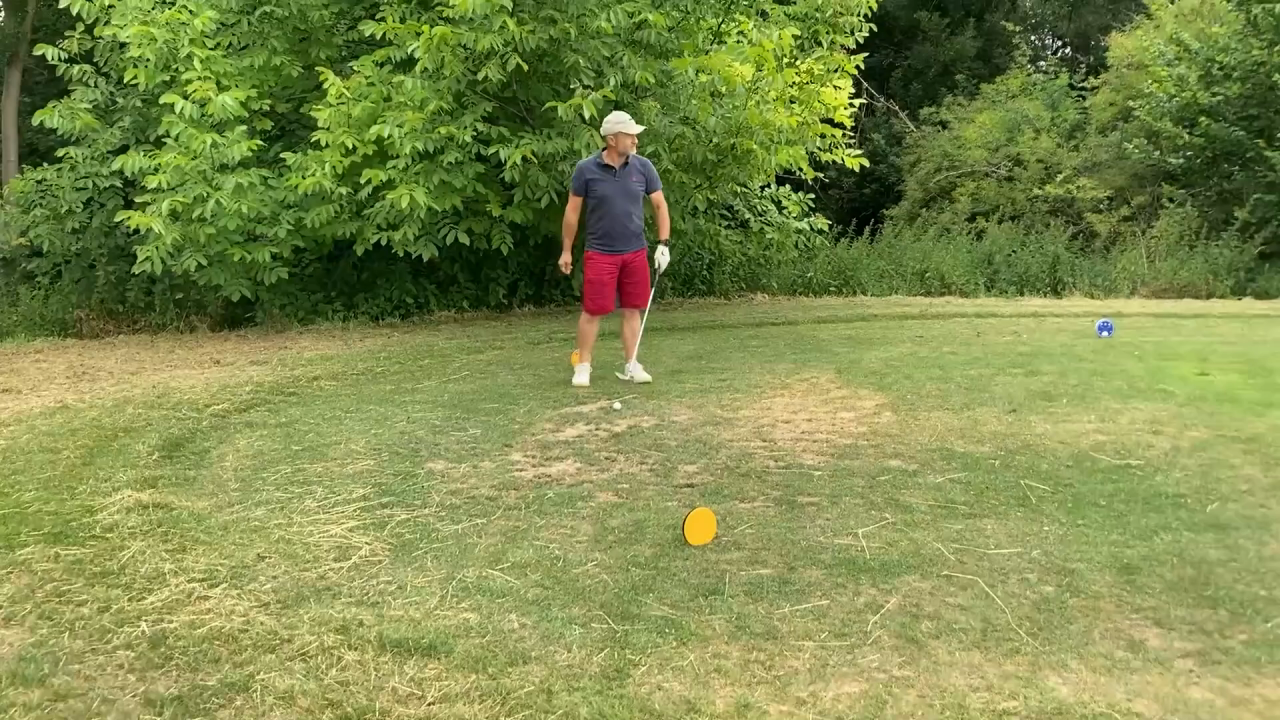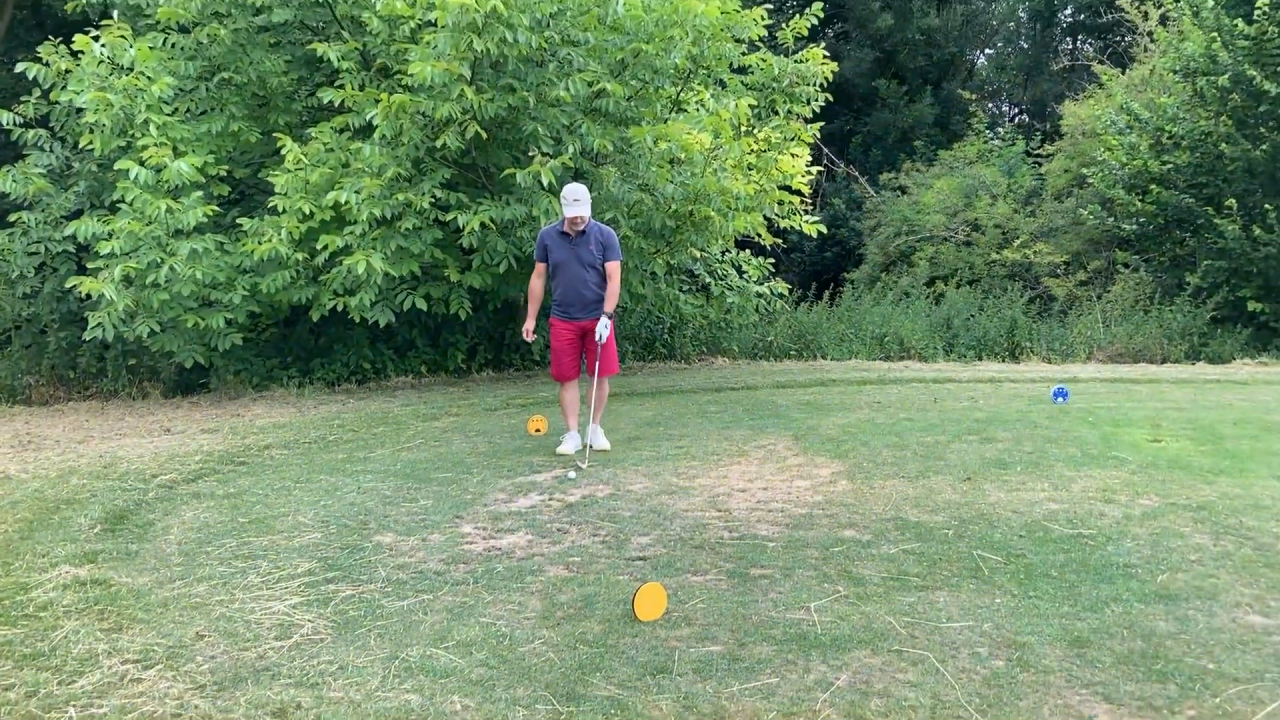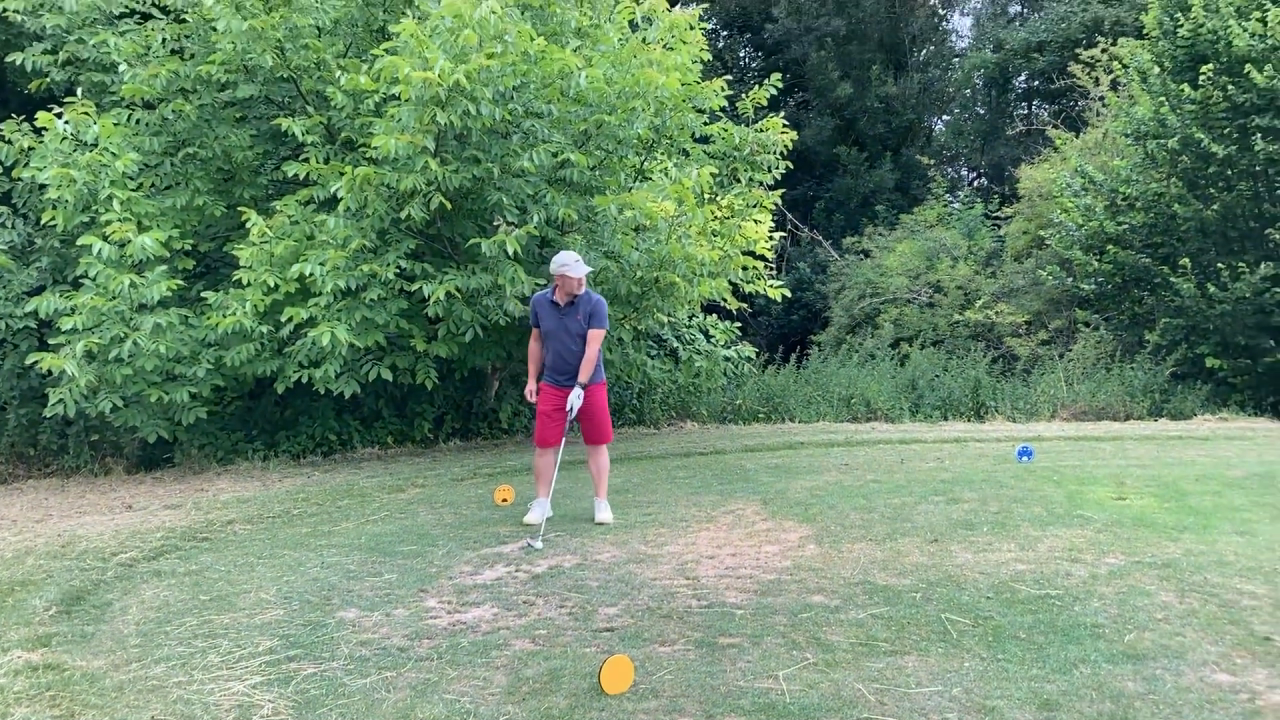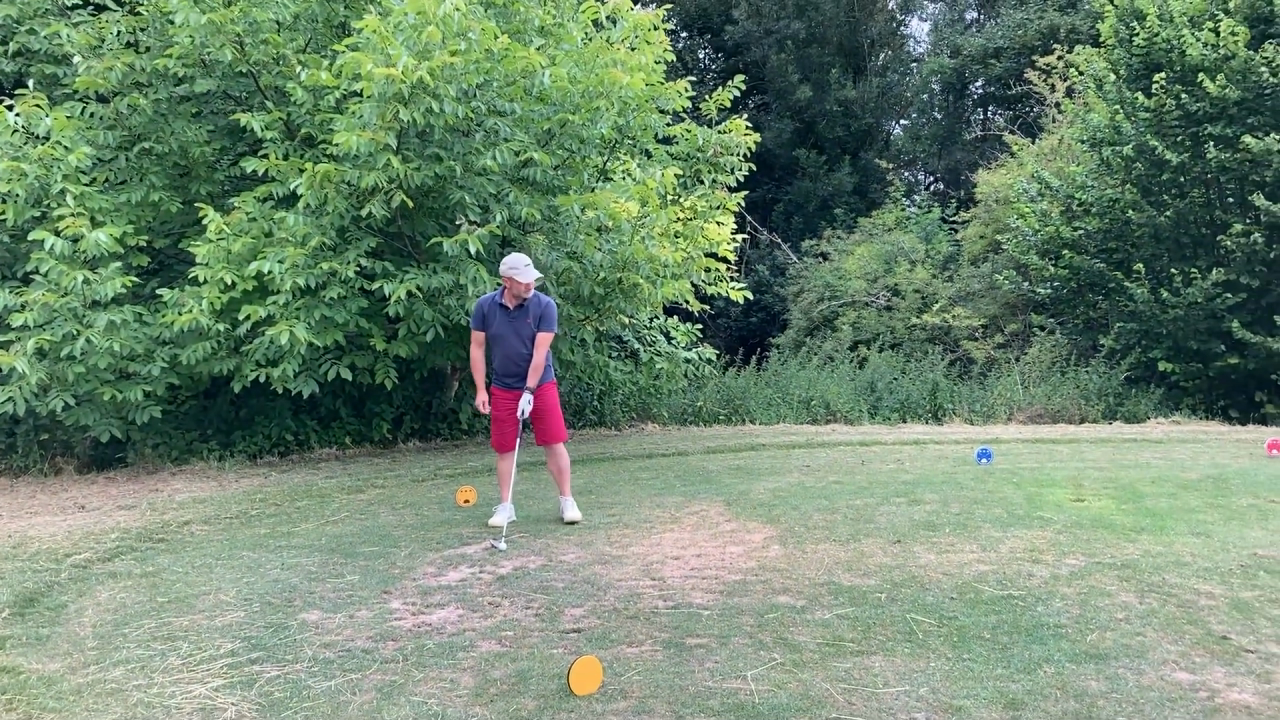
dt=0.7s
person 1, frame 1
left shoulder: (644, 167)
right shoulder: (585, 169)
left elbow: (660, 206)
right elbow: (573, 211)
left wrist: (663, 244)
right wrist: (566, 250)
left hip: (636, 252)
right hip: (600, 253)
left knee: (632, 310)
right knee: (593, 311)
left ankle: (631, 364)
right ankle: (583, 365)
person 1, frame 2
left shoulder: (605, 235)
right shoulder: (547, 236)
left elbow: (614, 279)
right elbow: (538, 278)
left wrist: (606, 317)
right wrist: (531, 318)
left hip: (597, 318)
right hip: (562, 320)
left knee: (601, 375)
right knee: (566, 379)
left ankle: (595, 428)
right ankle: (572, 435)
person 1, frame 3
left shoulder: (595, 303)
right shoulder: (539, 302)
left elbow: (592, 349)
left wrist: (580, 387)
right wrist: (532, 379)
left hip: (590, 385)
right hip: (551, 386)
left knee: (597, 444)
right knee: (544, 445)
left ankle: (601, 502)
right ankle: (541, 503)
person 1, frame 4
left shoulder: (545, 305)
right shoulder: (484, 306)
left elbow: (540, 352)
right elbow: (477, 348)
left wrist: (529, 391)
right wrist: (481, 391)
left hip: (541, 385)
right hip: (503, 389)
left knee: (554, 443)
right knee: (504, 449)
left ankle: (567, 500)
right ankle: (505, 506)
